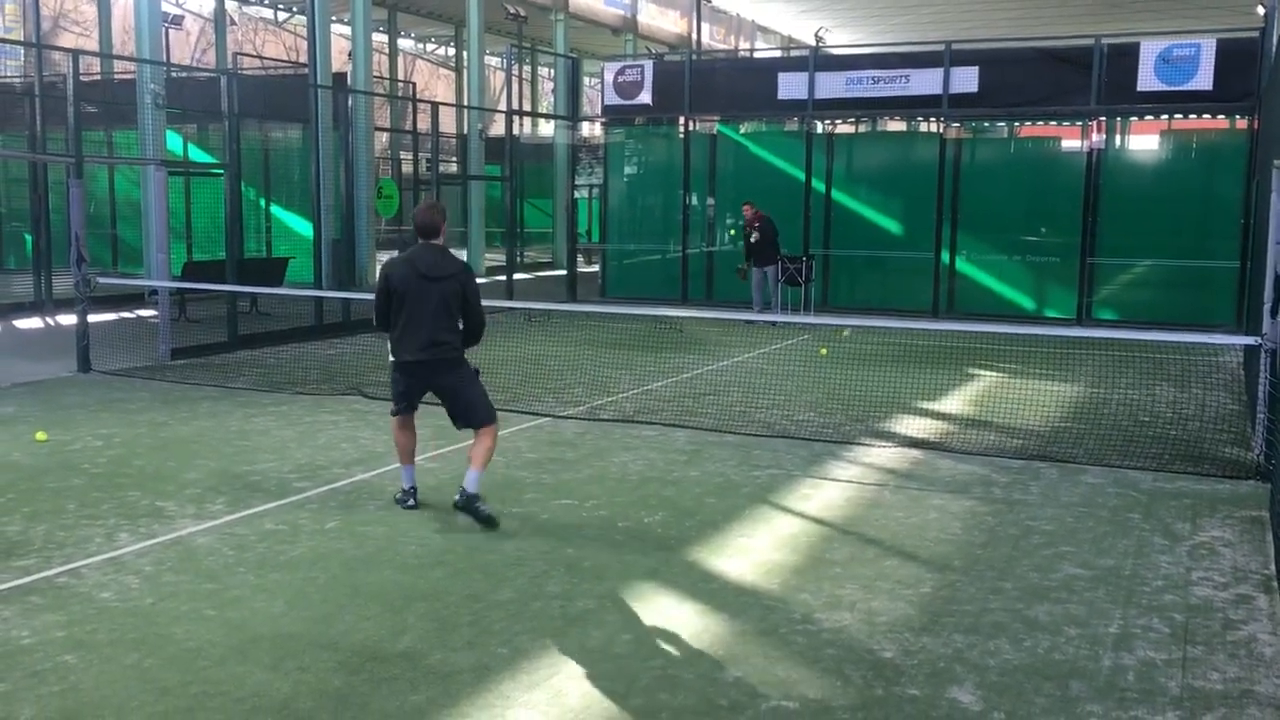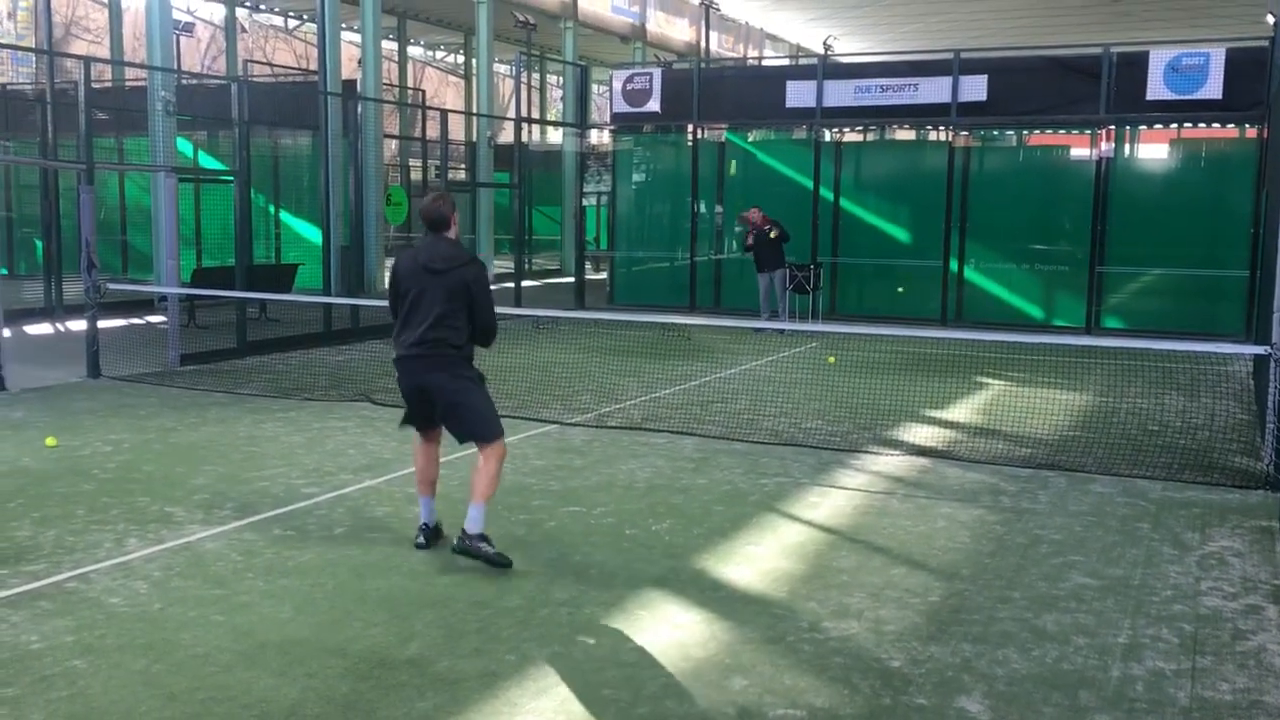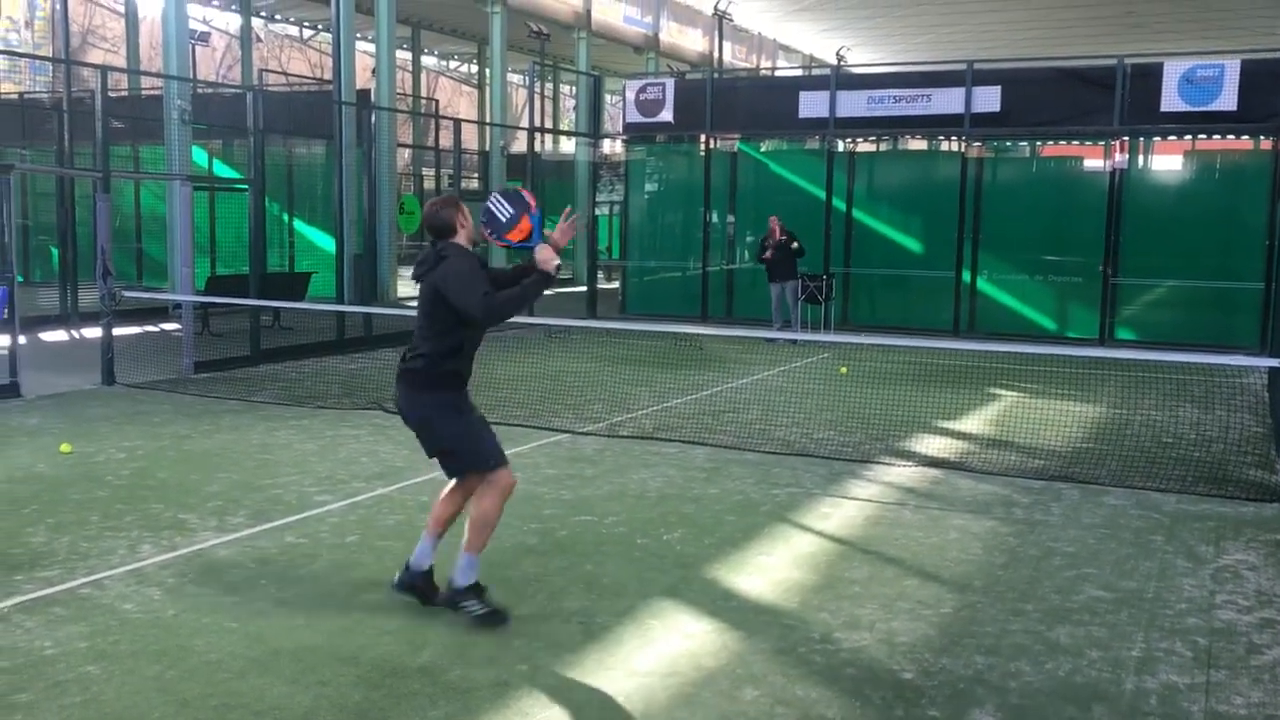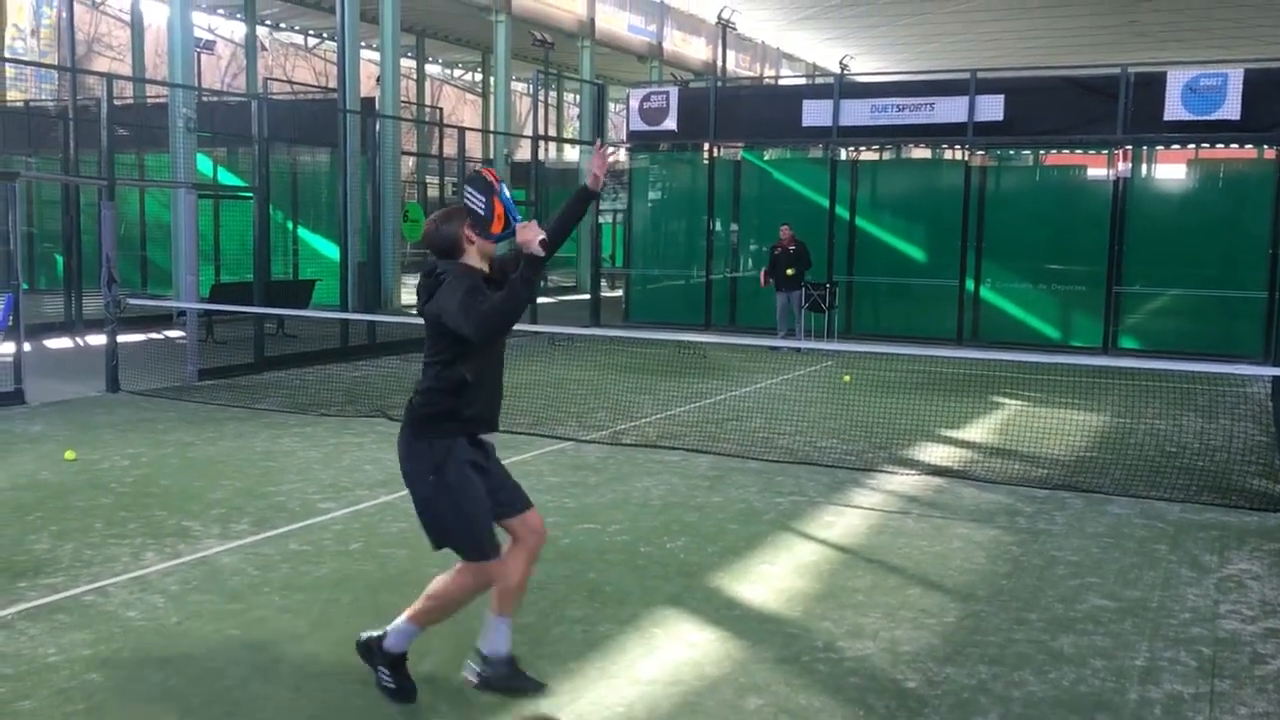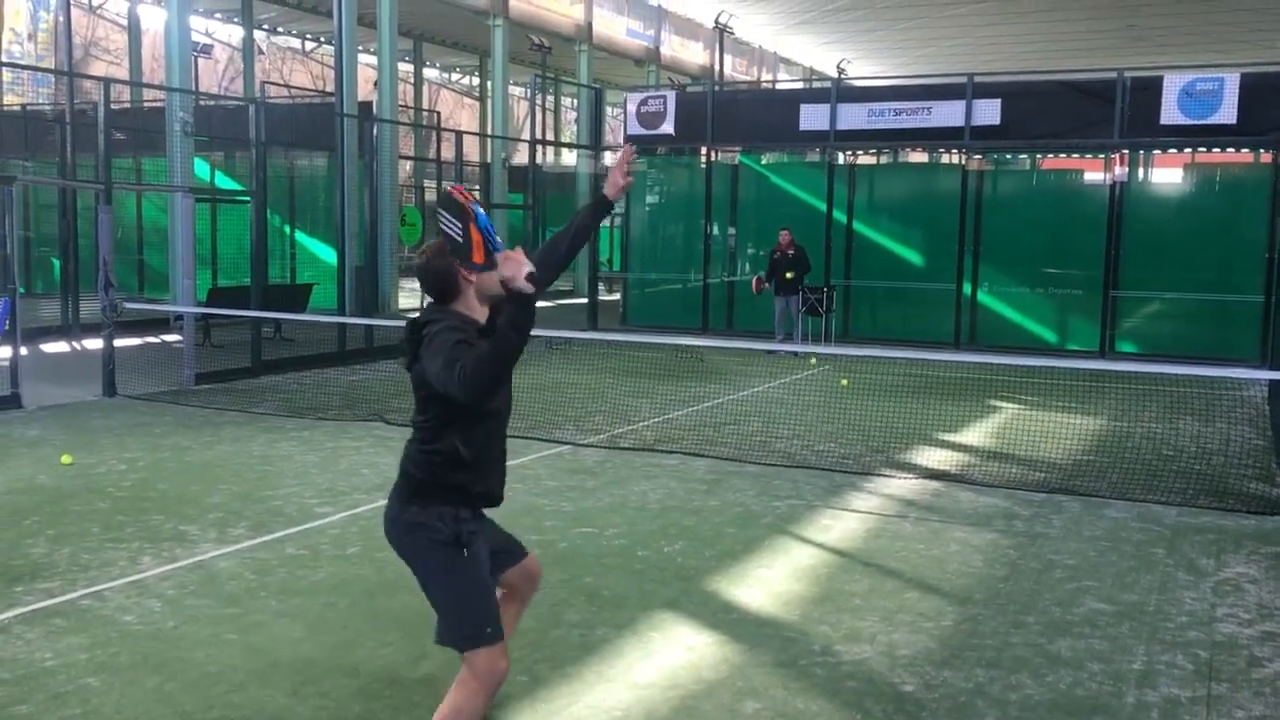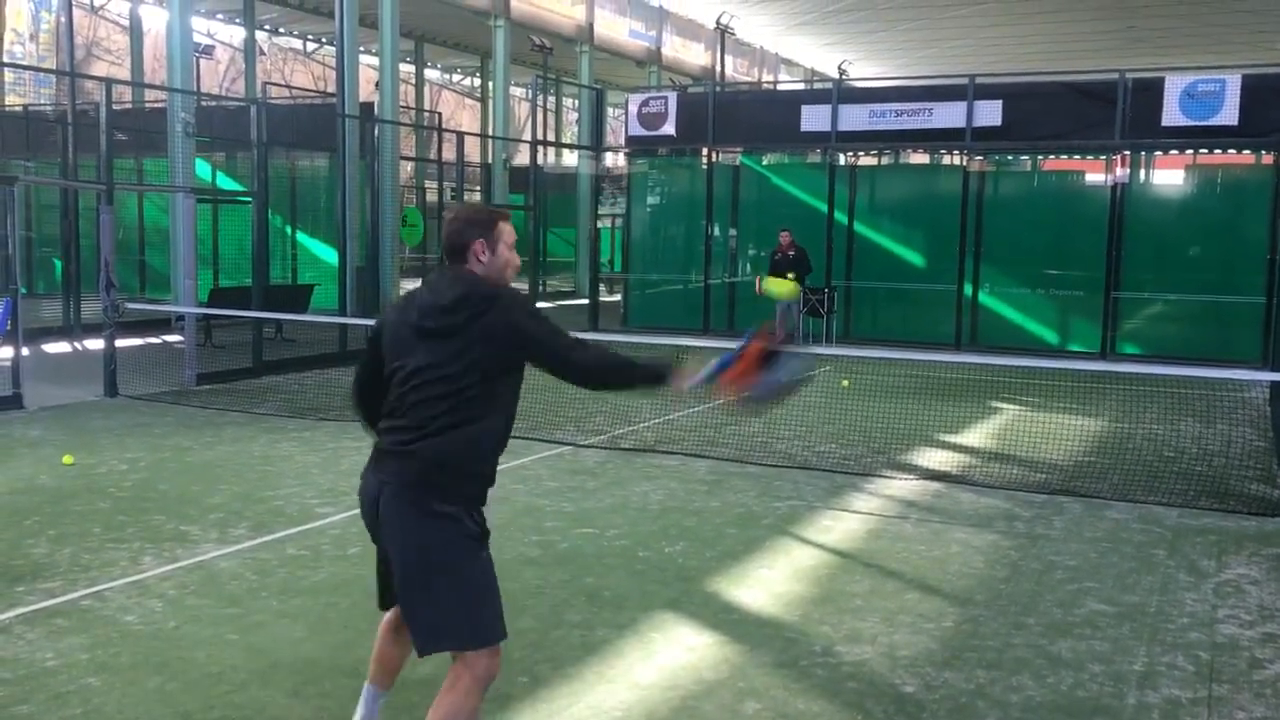
dt=0.4s
person 1, frame 1
left shoulder: (394, 268)
right shoulder: (460, 272)
left elbow: (381, 321)
right elbow: (475, 328)
left hip: (407, 364)
right hip: (450, 365)
left knee: (402, 418)
right knee: (487, 429)
left ankle: (408, 490)
right ankle: (469, 493)
person 1, frame 2
left shoulder: (403, 262)
right shoulder: (471, 267)
right elbow: (486, 331)
right wrist: (464, 339)
left hip: (409, 366)
right hip: (451, 367)
left knee: (428, 438)
right knee: (492, 448)
left ankle: (427, 525)
right ankle: (473, 532)
person 1, frame 3
left shoulder: (451, 264)
right shoulder: (456, 264)
left elbow: (502, 285)
right elbow: (488, 310)
left wrist: (548, 250)
right wrist: (541, 276)
left hip: (418, 387)
right hip: (436, 391)
left knee: (468, 479)
right knee: (498, 480)
left ankle: (417, 570)
right ankle: (463, 583)
person 1, frame 4
left shoulder: (485, 278)
right shoulder: (455, 285)
left elbow: (546, 242)
right elbow: (488, 325)
left wrist: (590, 188)
right wrist: (529, 260)
left hip: (464, 438)
right hip: (436, 441)
left knee: (530, 533)
right knee: (484, 566)
left ankle: (493, 658)
right ankle: (388, 646)
person 1, frame 5
left shoulder: (483, 321)
right shoulder: (445, 340)
left elbow: (548, 262)
right elbow: (475, 386)
left wrist: (604, 199)
right wrist: (518, 303)
left hip: (454, 511)
right hip: (432, 516)
left knee: (524, 575)
right knee: (488, 664)
person 1, frame 6
left shoulder: (402, 312)
right shoulder: (501, 310)
left elbow: (365, 395)
right elbow: (582, 364)
right wrist: (665, 373)
left hip: (383, 485)
right hip: (437, 500)
left knee: (407, 612)
right knee: (477, 660)
